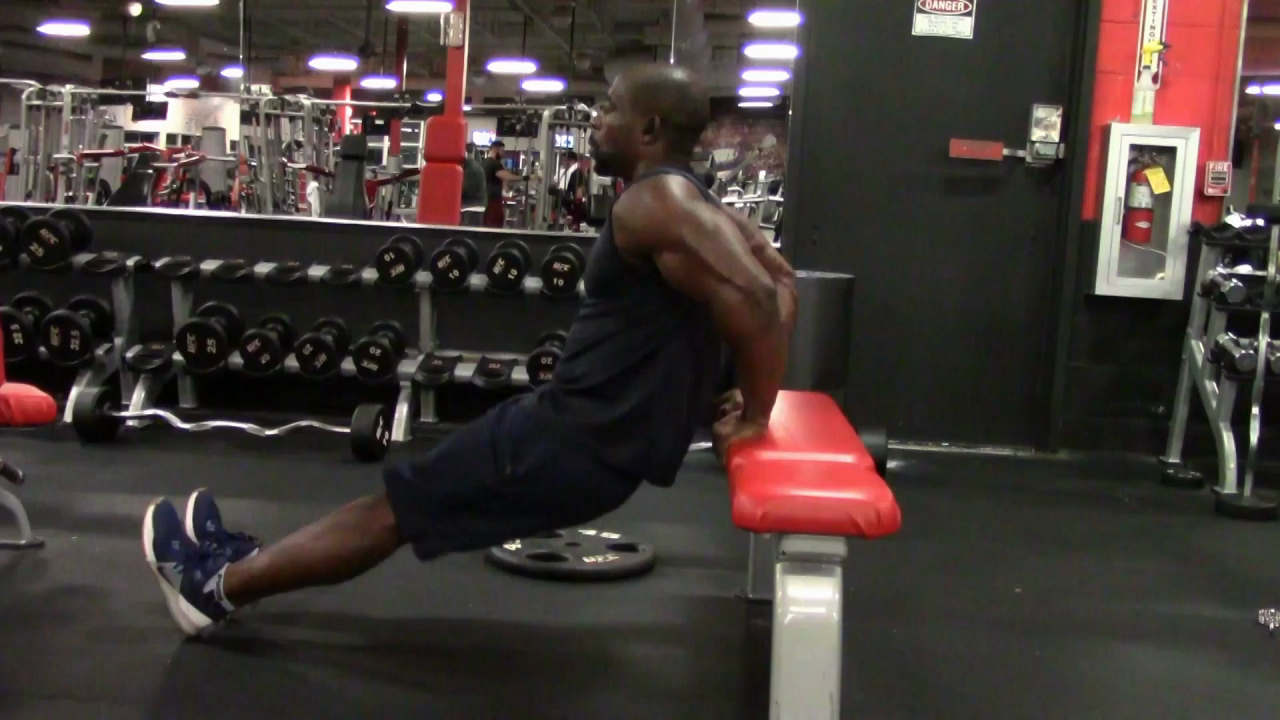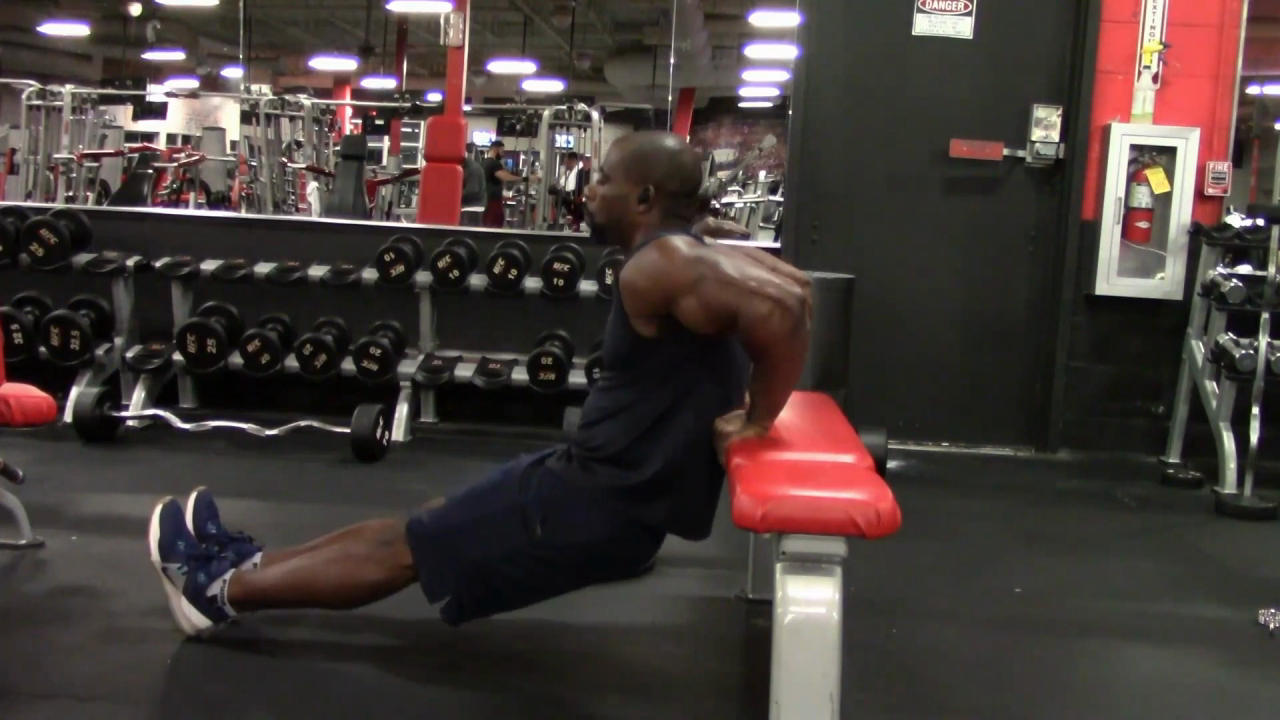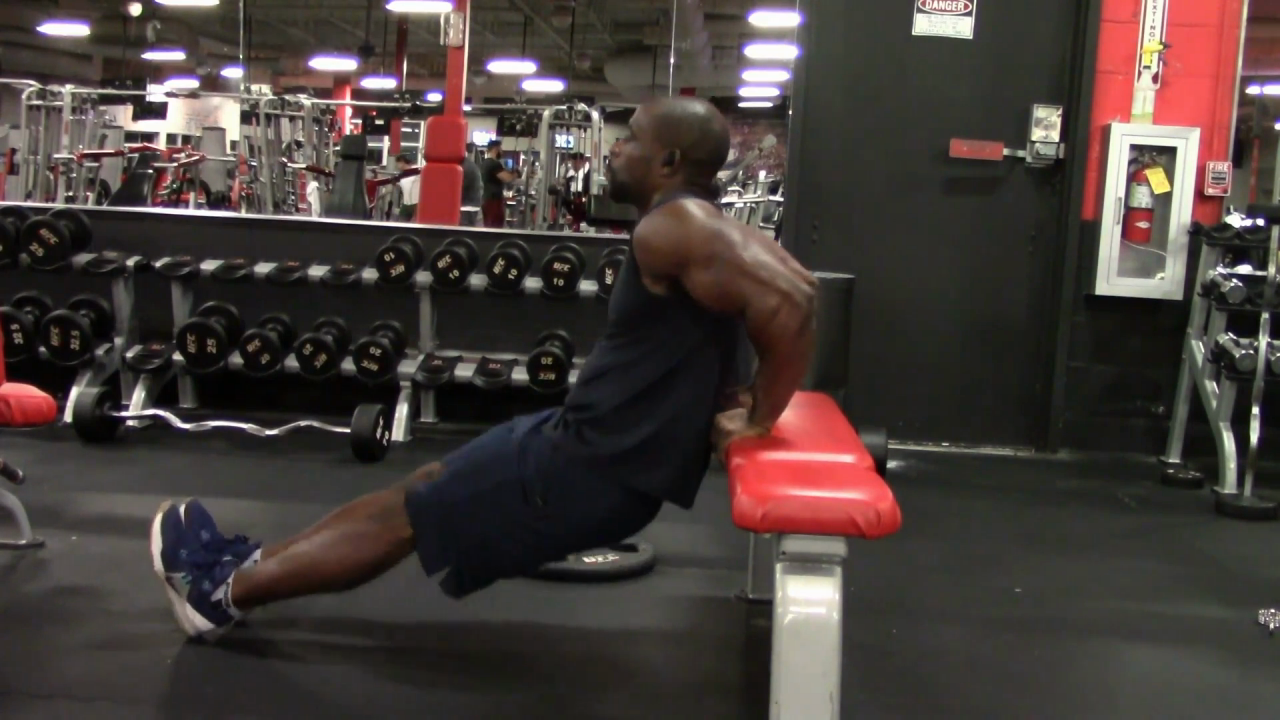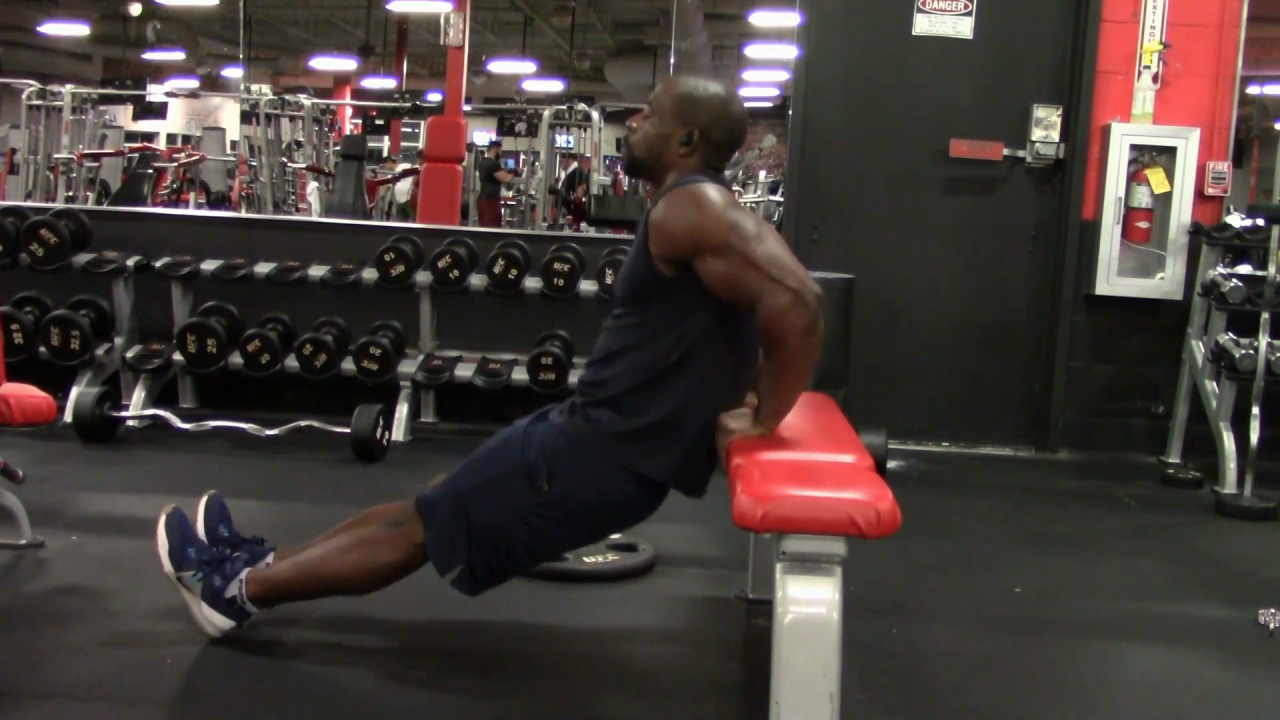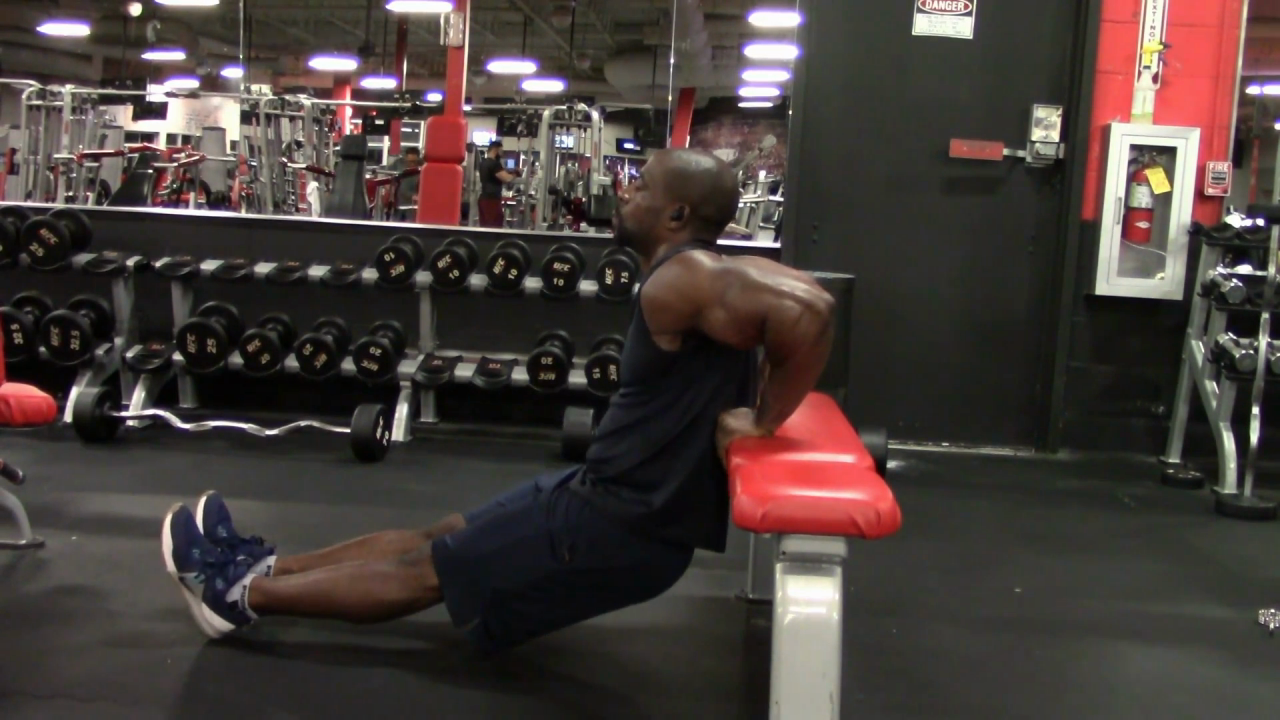
dt=1s
person 1, frame 1
left shoulder: (654, 203)
right shoulder: (689, 202)
left elbow: (752, 298)
right elbow: (780, 281)
left wrist: (756, 416)
right wrist: (751, 393)
left hip: (580, 441)
right hip: (593, 427)
left knee: (398, 506)
right knee: (408, 493)
left ankle: (217, 586)
right ankle: (244, 562)
person 1, frame 2
left shoulder: (658, 266)
right shoulder: (692, 256)
left elbow: (780, 310)
right elbow: (797, 289)
left wrist: (759, 420)
right wrist: (754, 399)
left hip: (607, 503)
right hip: (603, 476)
left knee: (408, 550)
right knee: (428, 524)
left ankle: (221, 591)
right ankle: (251, 565)
person 1, frame 3
left shoulder: (673, 228)
right shoulder: (701, 227)
left elbow: (788, 305)
right elbow: (796, 287)
left wrist: (760, 419)
right wrist: (752, 396)
left hip: (600, 471)
right hip: (590, 439)
left knee: (404, 520)
right knee: (425, 486)
left ankle: (223, 593)
right ankle: (251, 562)
person 1, frame 4
left shoulder: (691, 210)
right shoulder: (706, 209)
left elbow: (794, 303)
right elbow: (778, 304)
left wrist: (765, 422)
right wrist: (752, 399)
left hip: (608, 452)
right hip: (606, 430)
left knee: (423, 526)
right knee: (431, 507)
left ankle: (239, 589)
right ankle: (264, 564)
person 1, frame 5
left shoulder: (679, 281)
right shoulder: (702, 275)
left elbow: (808, 312)
right elbow: (790, 300)
left wrist: (762, 423)
right wrist: (757, 407)
left hip: (628, 525)
right hip: (615, 491)
left knee: (432, 570)
right knee: (443, 536)
left ankle: (240, 594)
right ankle: (264, 567)
